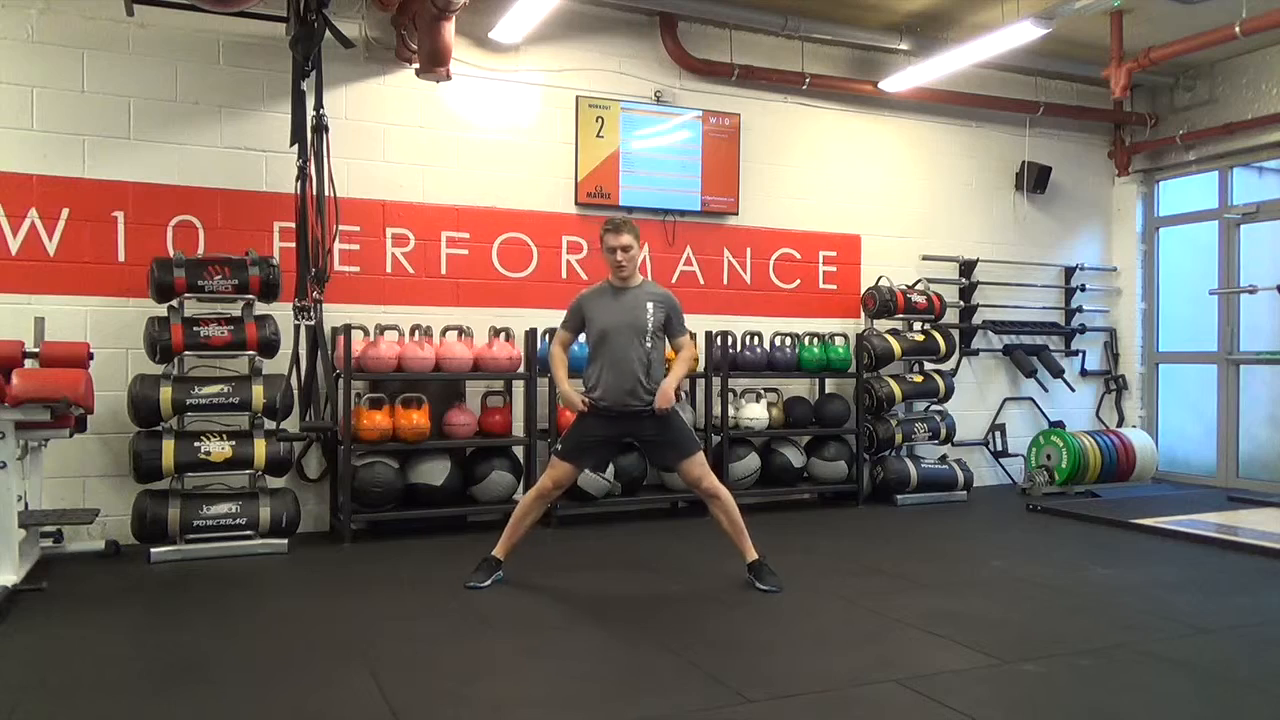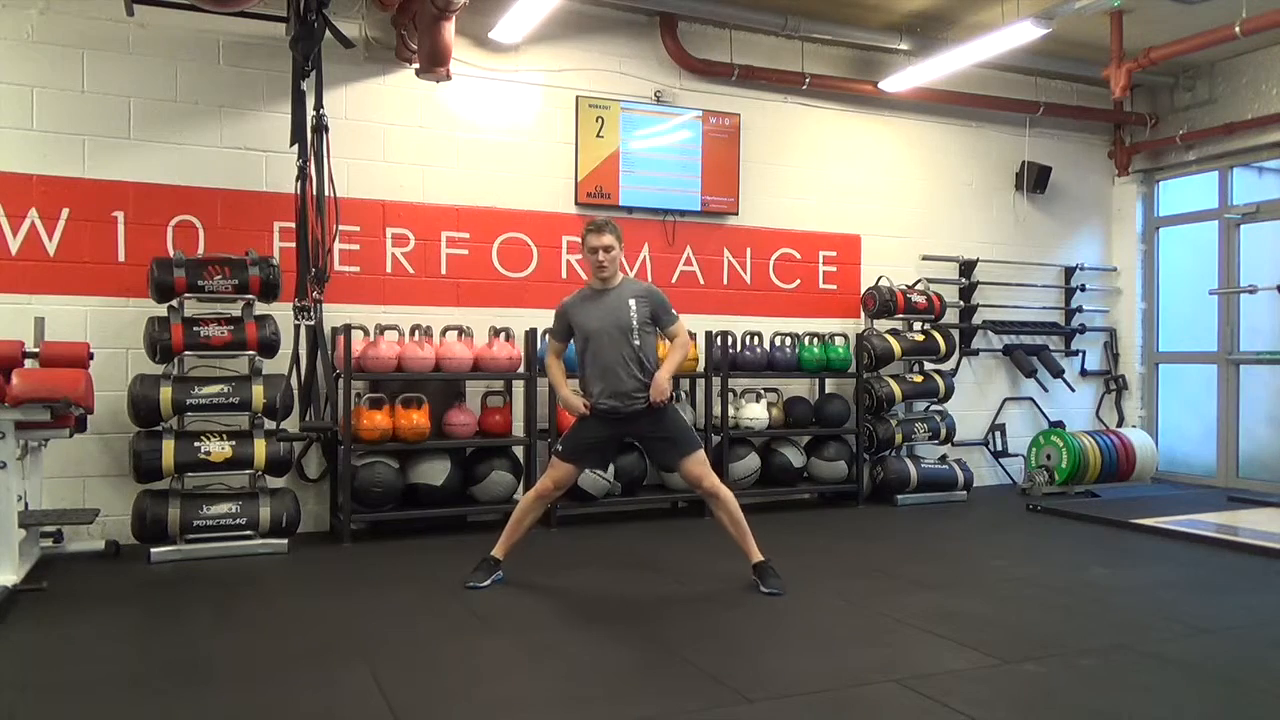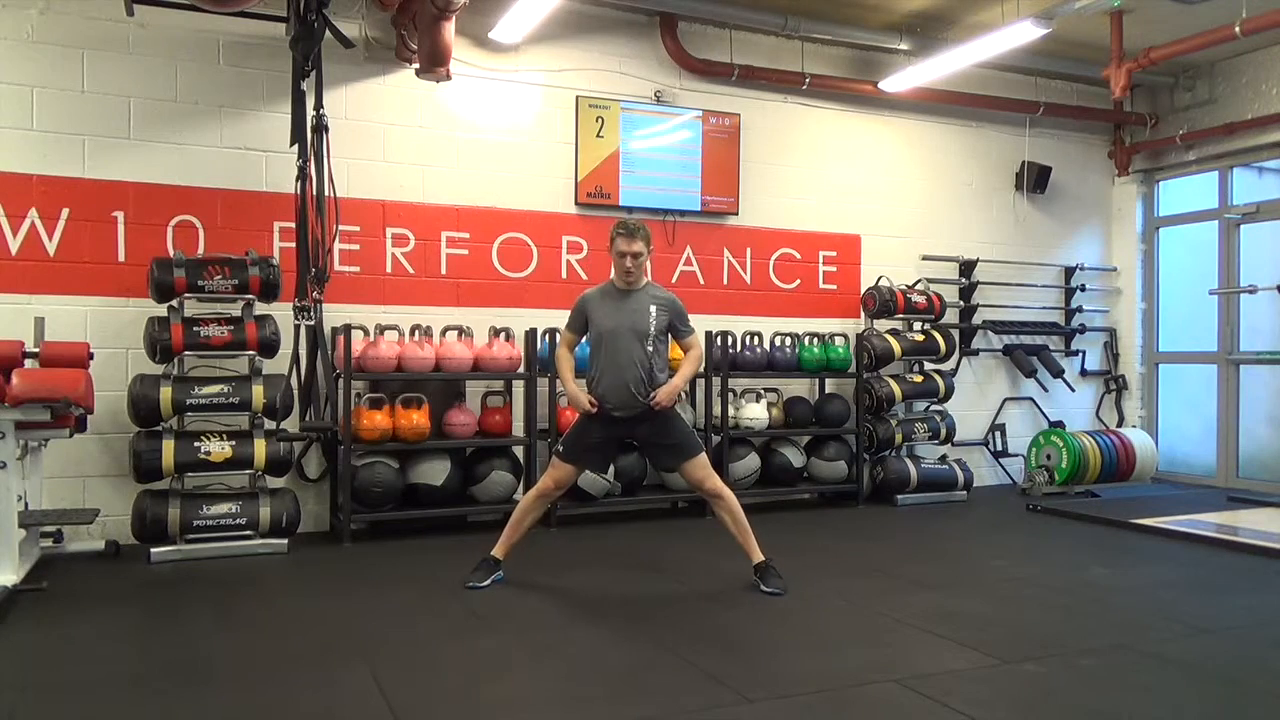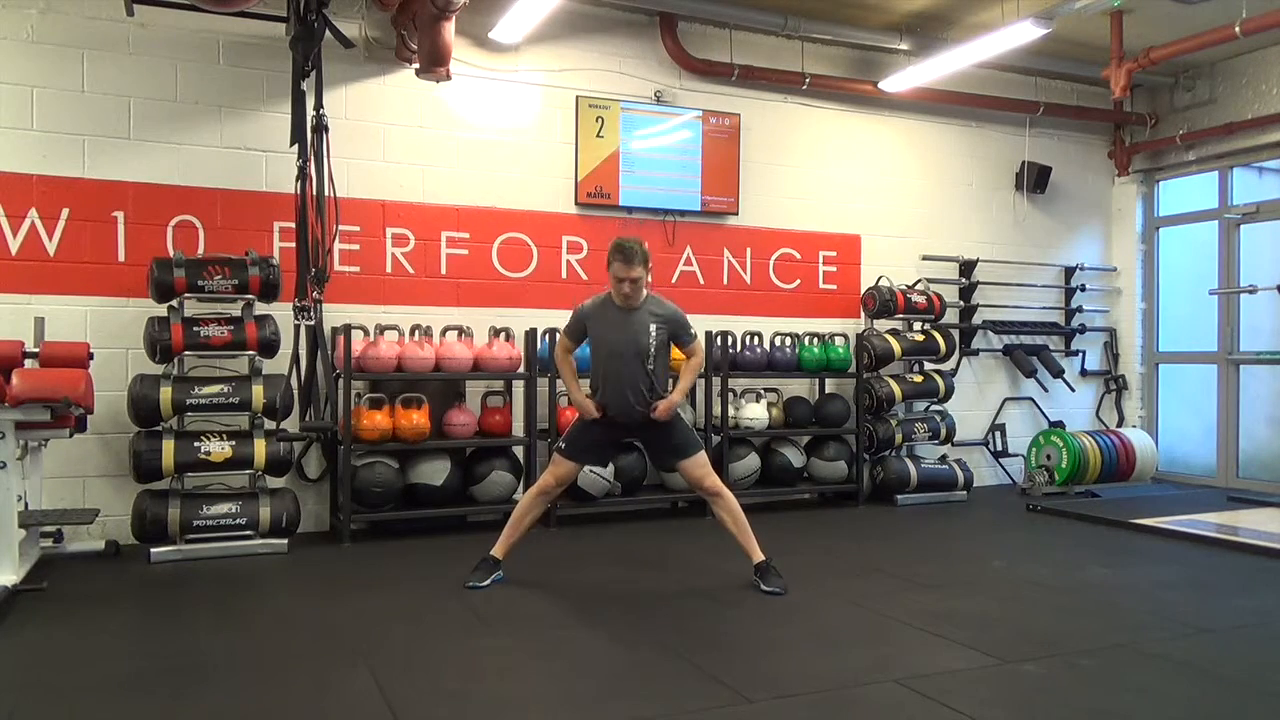
dt=0.4s
person 1, frame 1
left shoulder: (662, 299)
right shoulder: (587, 301)
left elbow: (686, 350)
right elbow: (558, 346)
left wrist: (670, 383)
right wrist: (565, 388)
left hip: (653, 412)
right hip: (600, 412)
left knee: (707, 485)
right knee: (548, 486)
left ankle: (754, 562)
right ankle: (495, 561)
person 1, frame 2
left shoulder: (646, 294)
right shoulder: (571, 307)
left elbow: (681, 338)
right elbow: (553, 355)
left wrist: (664, 374)
right wrist: (564, 394)
left hip: (651, 408)
right hip: (599, 414)
left knee: (707, 484)
right knee: (548, 486)
left ankle: (758, 563)
right ankle: (494, 561)
person 1, frame 3
left shoulder: (666, 302)
right shoulder: (590, 300)
left elbow: (694, 350)
right elbow: (564, 348)
left wrist: (675, 383)
right wrist: (572, 389)
left hip: (655, 414)
right hip: (601, 414)
left knee: (711, 487)
right knee: (549, 487)
left ankle: (761, 564)
right ankle: (494, 561)
person 1, frame 4
left shoulder: (668, 313)
right shoulder: (589, 312)
left elbow: (696, 355)
right elbow: (562, 352)
left wrist: (676, 397)
right wrist: (578, 396)
left hip: (657, 416)
right hip: (602, 415)
left knee: (710, 485)
right knee: (549, 484)
left ankle: (761, 564)
right ankle: (494, 560)
